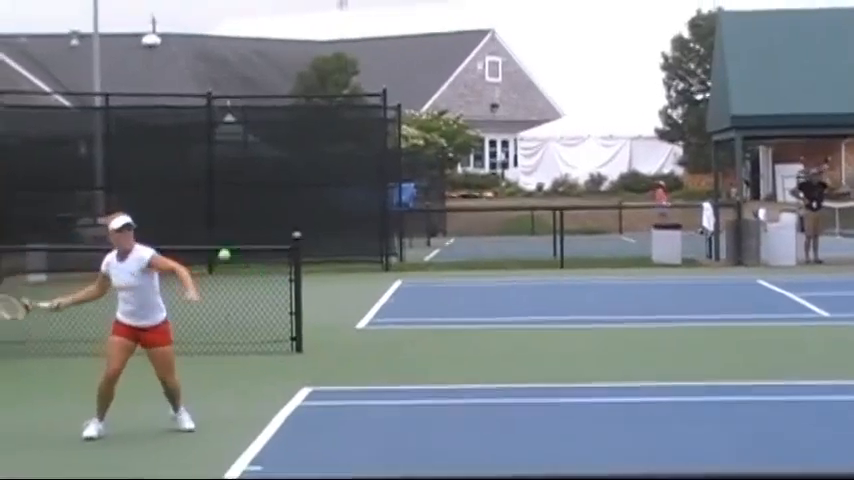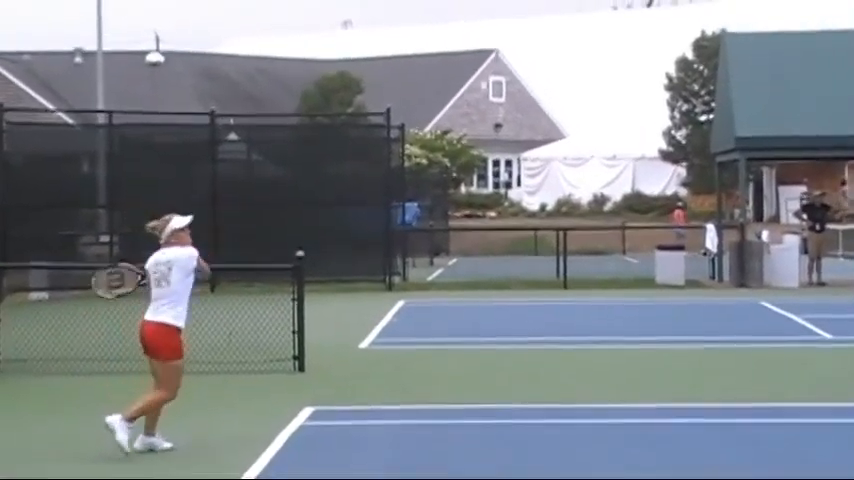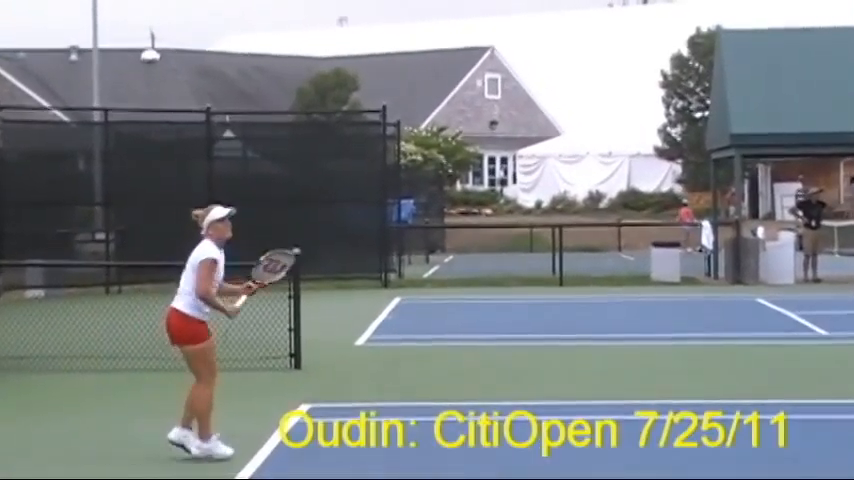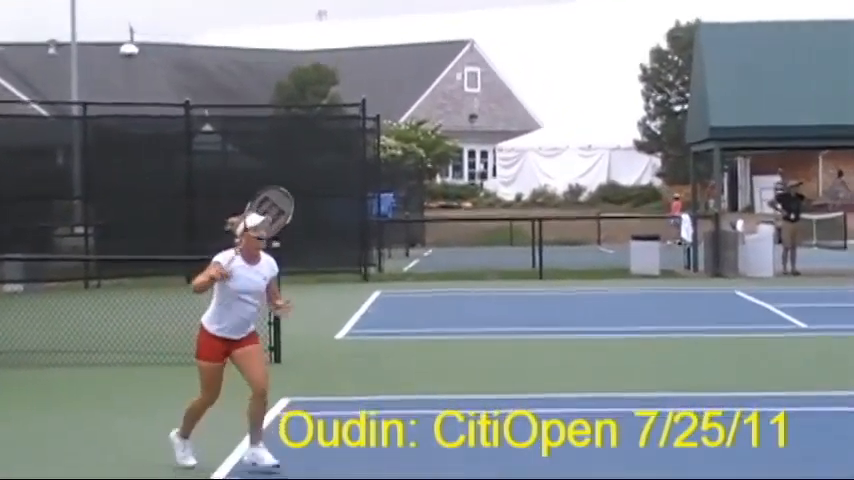
dt=0.5s
person 1, frame 1
left shoulder: (144, 255)
right shoulder: (109, 261)
left elbow: (176, 268)
right elbow: (97, 291)
left wrist: (190, 288)
right wrist: (65, 301)
left hip: (155, 325)
right hip: (125, 324)
left knee: (168, 380)
right knee: (111, 373)
left ankle: (178, 410)
right ankle: (98, 420)
person 1, frame 2
left shoulder: (153, 260)
right shoulder: (188, 254)
right elbow: (204, 271)
left hip: (151, 326)
right hip: (166, 331)
left knee: (163, 386)
right knee: (167, 392)
left ankle: (148, 437)
right ankle: (123, 420)
person 1, frame 3
left shoulder: (211, 251)
right shoulder: (209, 253)
left elbow: (215, 288)
right elbow: (203, 291)
left wrist: (243, 288)
right wrist: (225, 309)
left hip: (192, 320)
right hip: (185, 319)
left knee: (203, 380)
right knee: (207, 380)
left ankle: (184, 432)
right ankle: (206, 441)
person 1, frame 4
left shoulder: (269, 264)
right shoulder: (226, 259)
left elbow: (274, 298)
right elbow: (197, 286)
left wrist: (280, 304)
right wrist: (211, 278)
left hip: (245, 336)
right hip: (213, 335)
left knee: (261, 388)
right knee: (209, 396)
left ankle: (256, 449)
right ankle: (181, 437)
